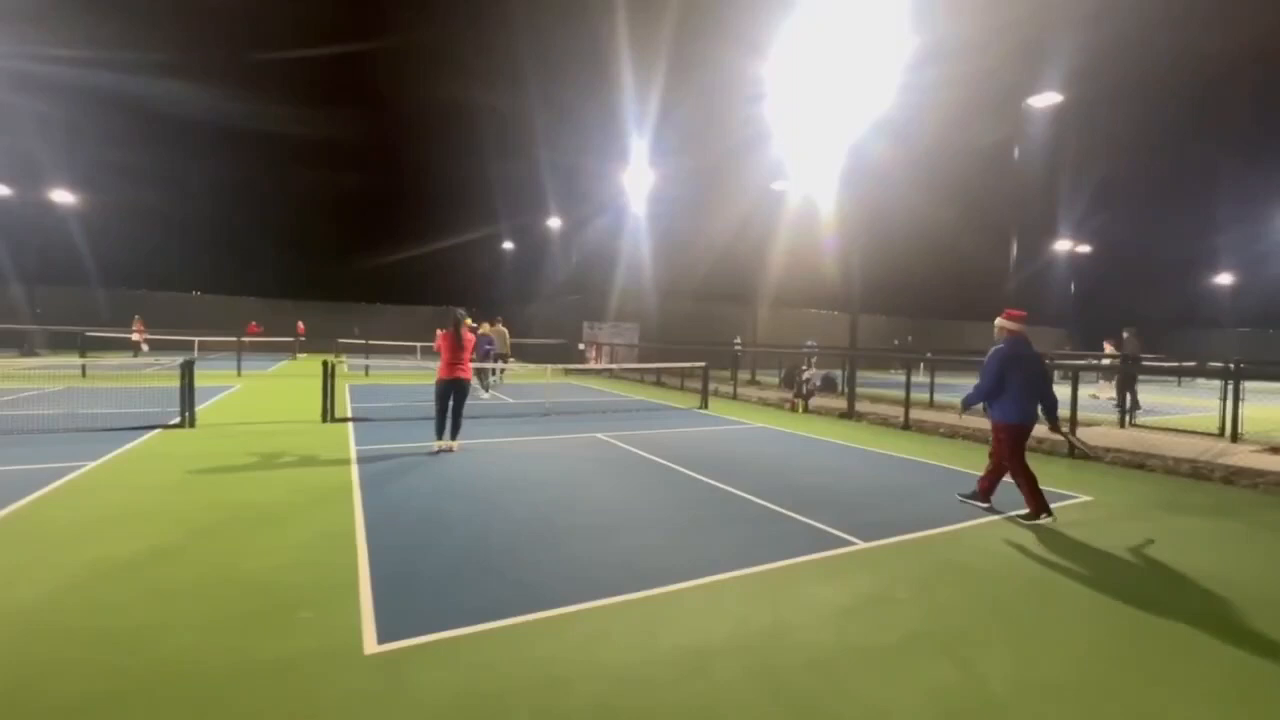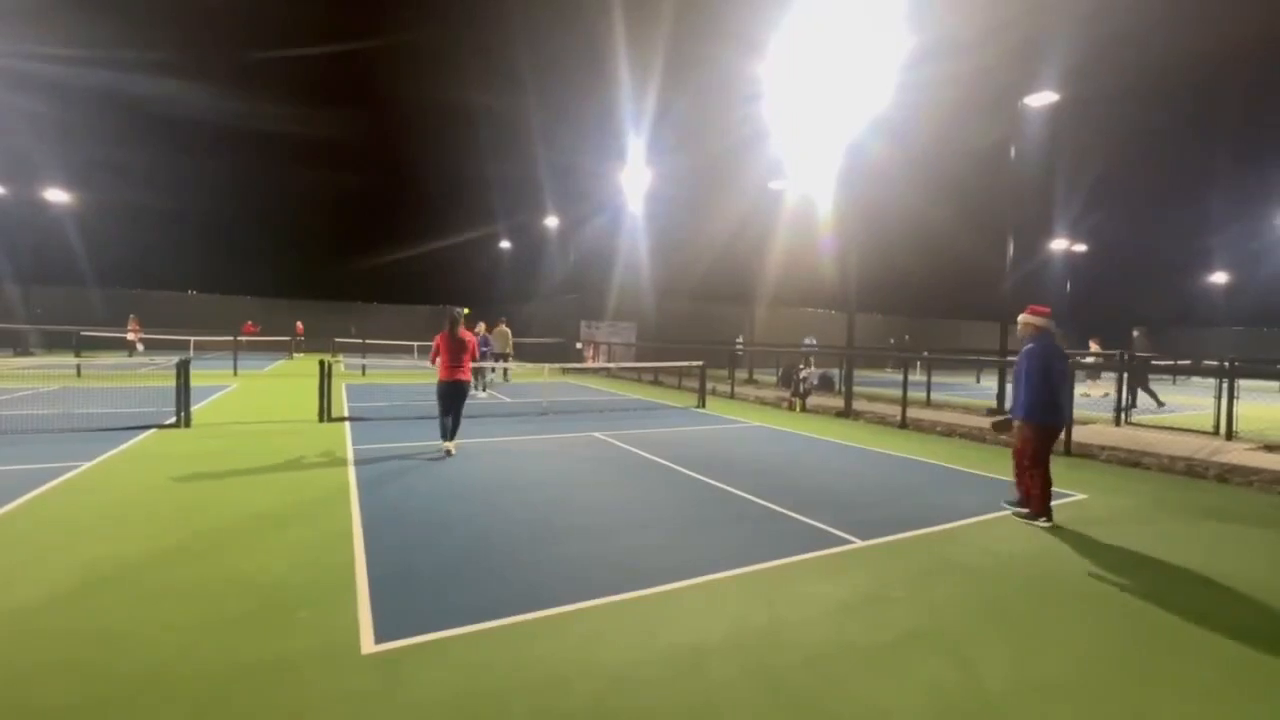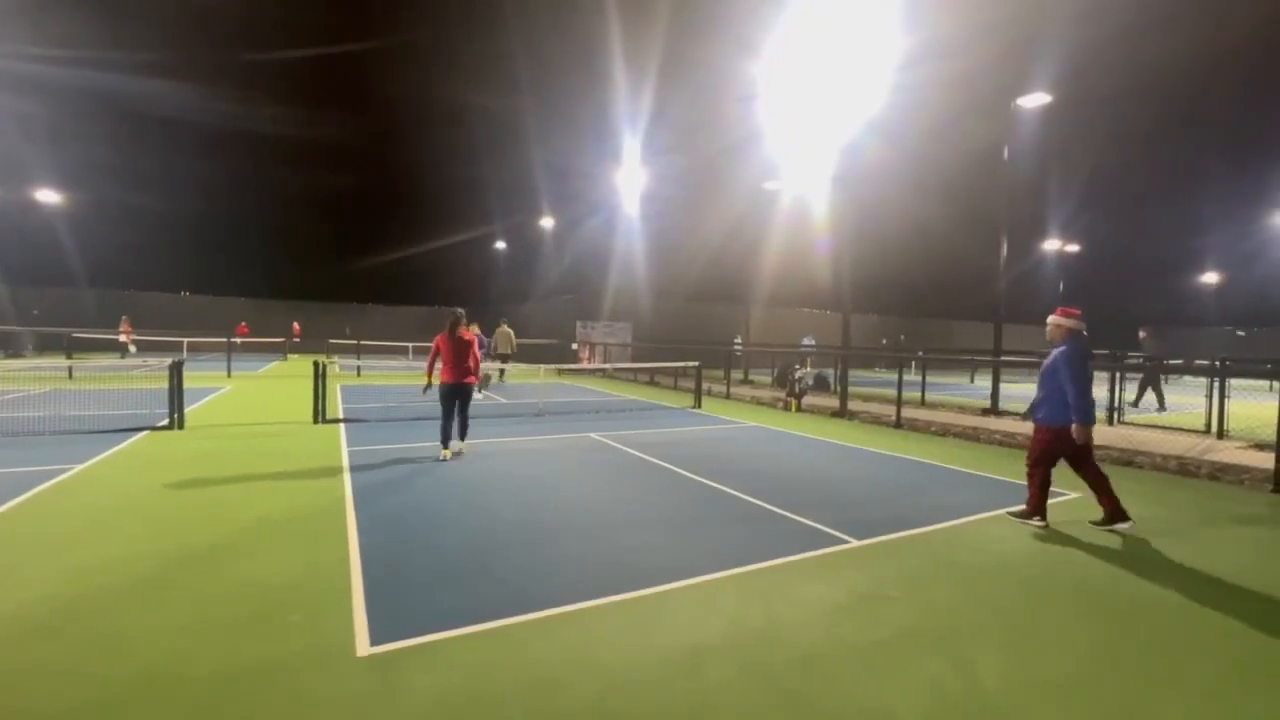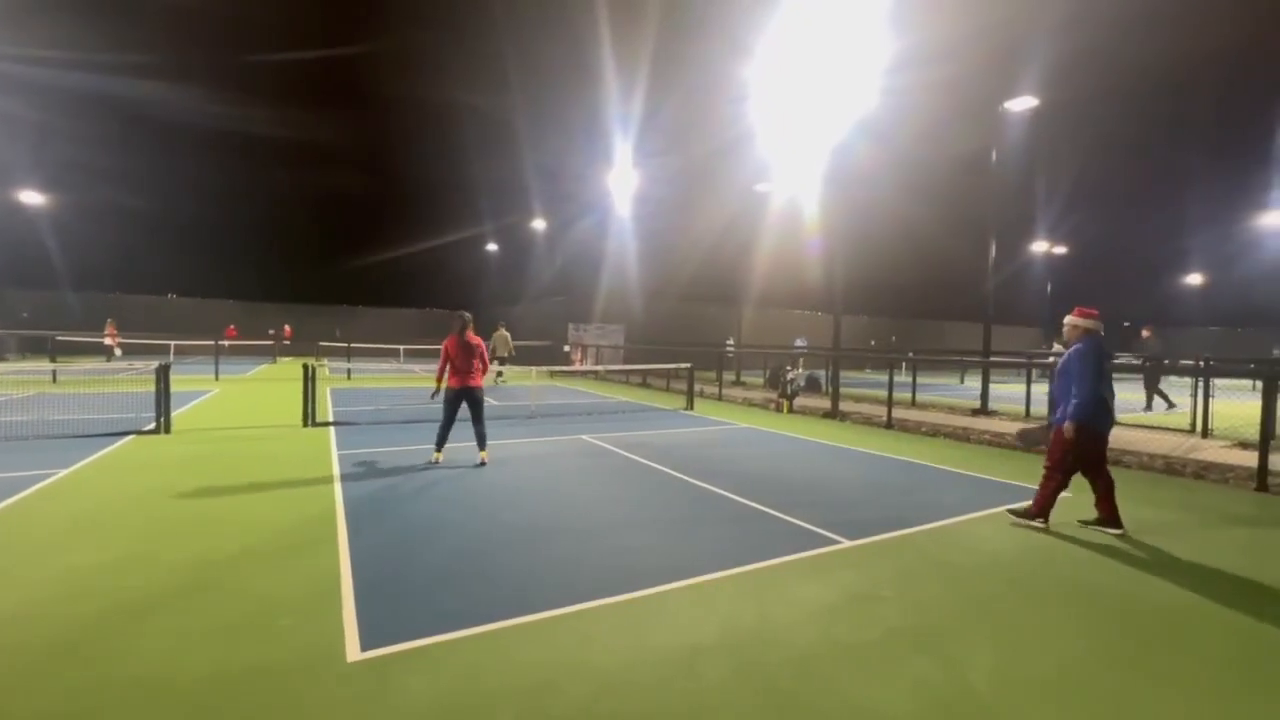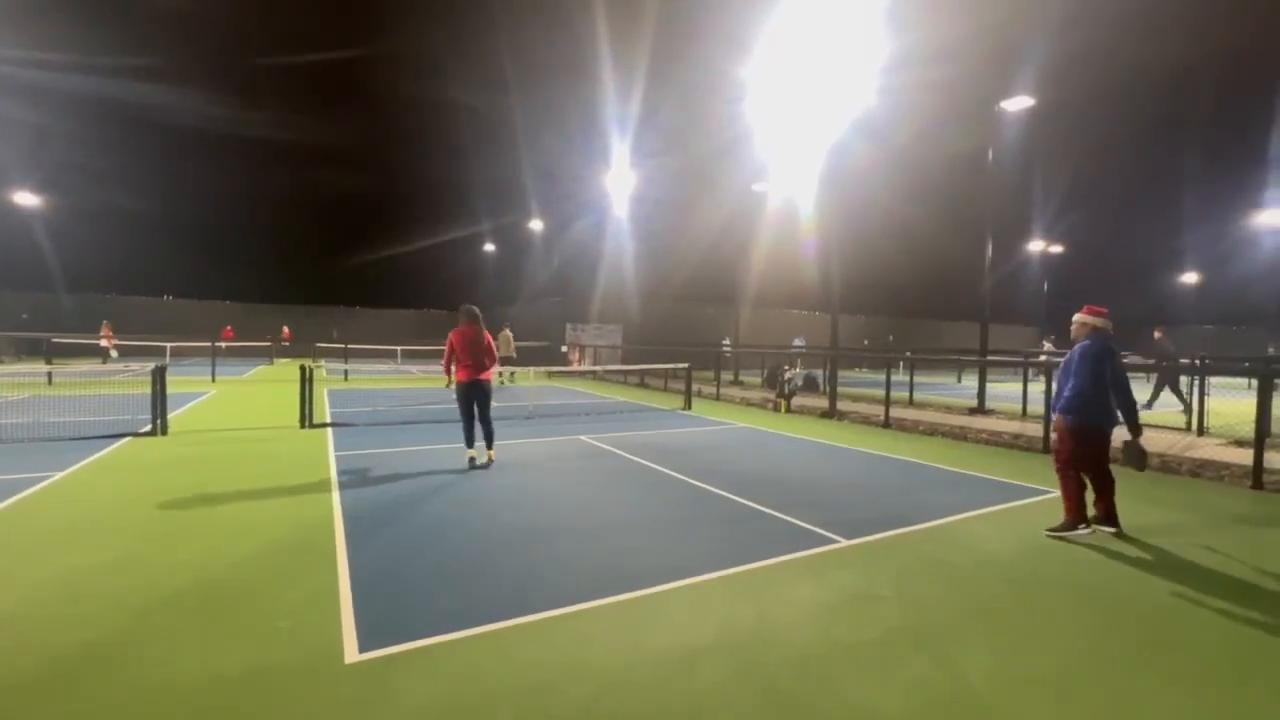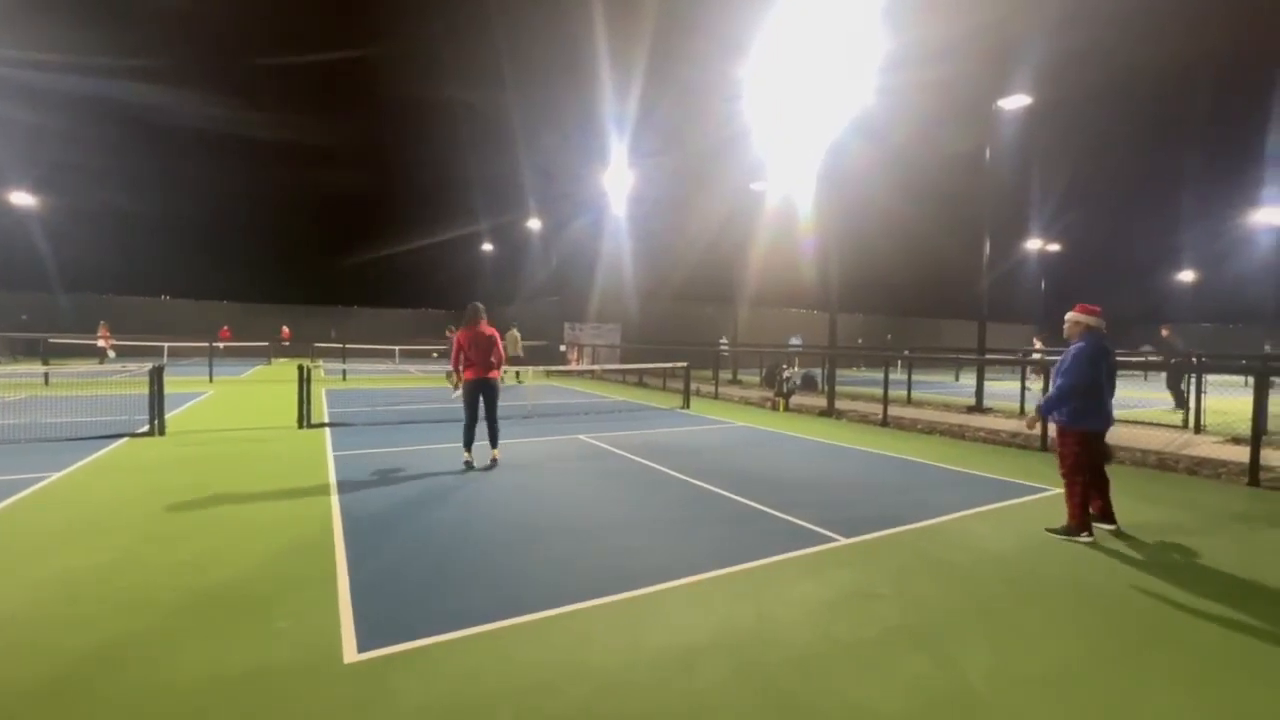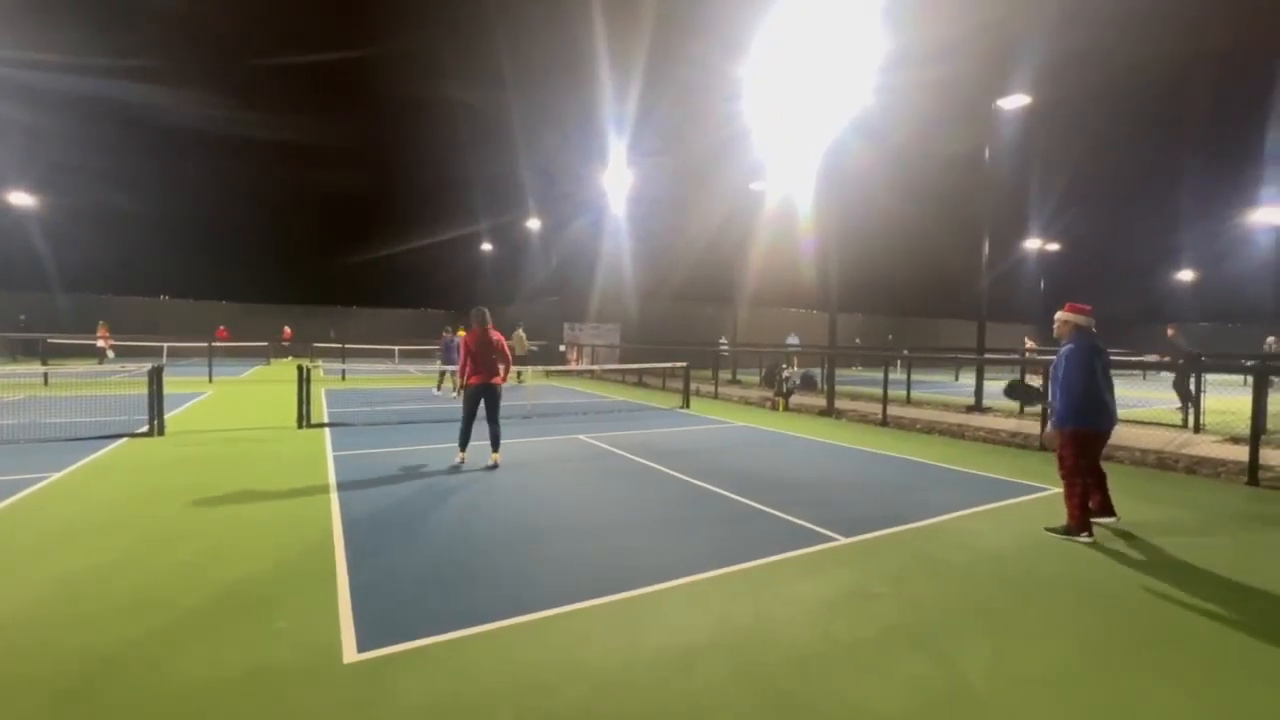
dt=0.3s
person 1, frame 1
left shoulder: (1000, 353)
right shoulder: (1033, 356)
left elbow: (985, 386)
right elbow: (1046, 389)
left wrist: (966, 403)
right wrist: (1052, 417)
left hip: (1007, 418)
right hip: (1024, 417)
left knee: (1014, 463)
right knee: (999, 458)
left ankle: (1040, 510)
right ankle: (982, 494)
person 1, frame 2
left shoulder: (1032, 351)
right shoulder: (1054, 351)
left elbow: (1031, 388)
left wrist: (1022, 418)
left hip: (1038, 419)
right hip: (1053, 416)
left knee: (1033, 463)
right knee: (1024, 457)
left ankle: (1040, 513)
right ankle: (1027, 499)
person 1, frame 3
left shoulder: (1066, 353)
right shoulder: (1070, 351)
left elbow: (1077, 390)
left wrist: (1078, 420)
right wrist: (1035, 407)
left hip: (1056, 422)
right hip: (1073, 422)
left knee: (1037, 465)
right knee: (1087, 467)
left ankle: (1035, 513)
right ankle: (1116, 514)
person 1, frame 4
left shoulder: (1081, 352)
right shoulder: (1095, 351)
left elbow: (1083, 390)
left wrist: (1072, 418)
left hip: (1077, 424)
right hip: (1097, 424)
left knee: (1056, 468)
right knee: (1097, 471)
left ankle: (1038, 514)
right ankle: (1109, 518)
person 1, frame 5
left shoulder: (1084, 350)
right shoulder: (1109, 353)
left elbow: (1077, 385)
right elbow: (1123, 391)
left wrist: (1060, 412)
right wrist: (1133, 423)
left hip: (1078, 422)
right hip: (1101, 421)
left knee: (1068, 469)
right knee: (1098, 470)
left ankle: (1076, 520)
right ankle: (1107, 517)
person 1, frame 6
left shoulder: (1080, 351)
right shoulder: (1102, 352)
left elbow: (1064, 387)
right elbow: (1105, 389)
left wrist: (1040, 411)
left hip: (1076, 423)
right hip: (1096, 421)
left knee: (1074, 474)
right knee: (1093, 470)
left ankle: (1080, 526)
right ankle: (1104, 515)
person 1, frame 7
left shoulder: (1072, 352)
right shoulder: (1093, 349)
left elbow: (1069, 392)
left wrist: (1055, 424)
right wrist: (1053, 400)
left hip: (1080, 424)
right hip: (1100, 420)
left knee: (1073, 473)
right knee: (1089, 466)
left ankle: (1079, 527)
right ankle: (1103, 509)
